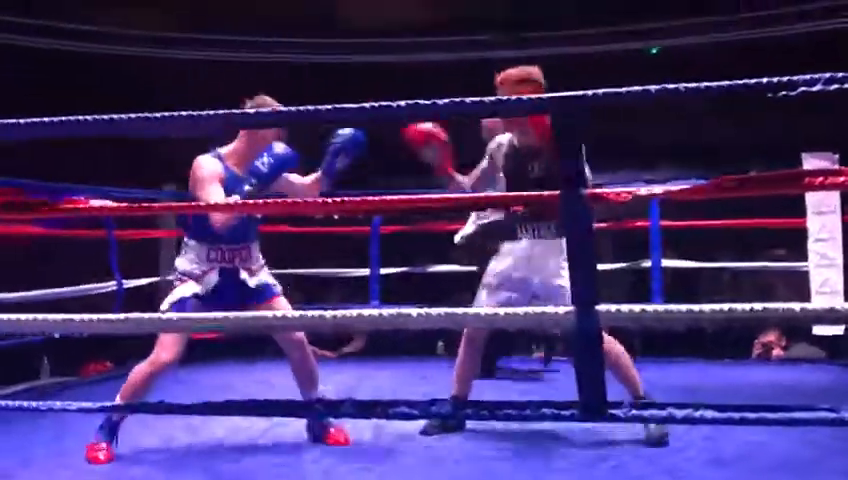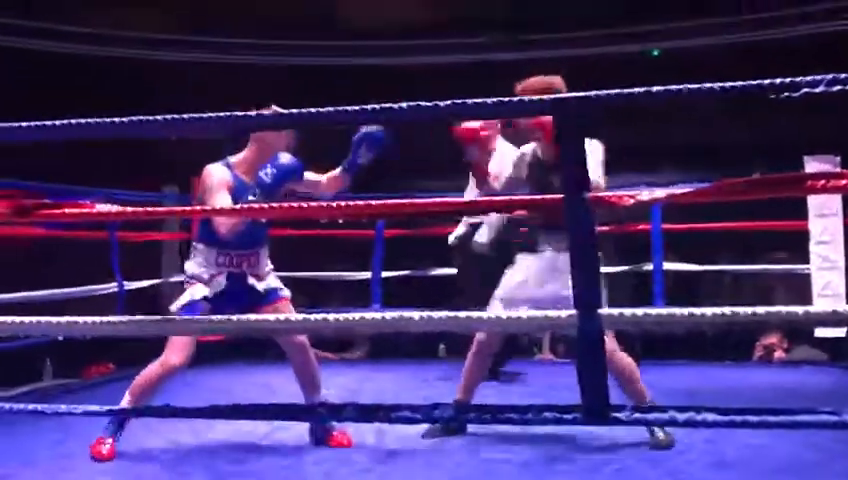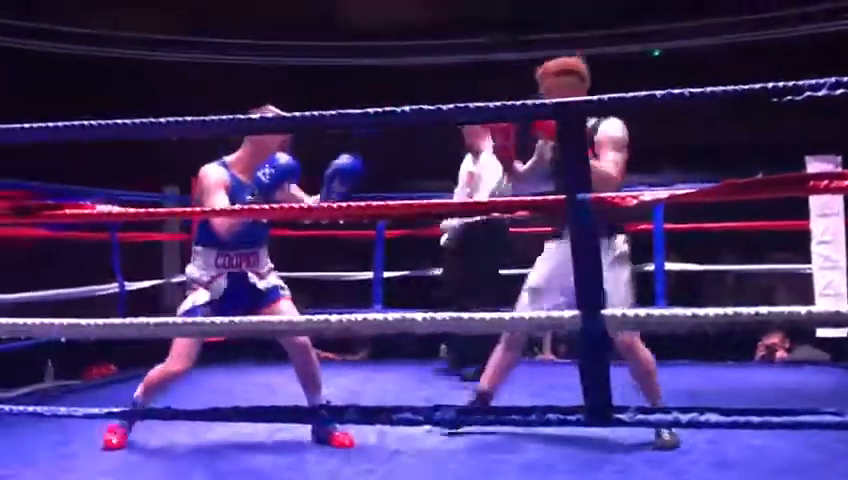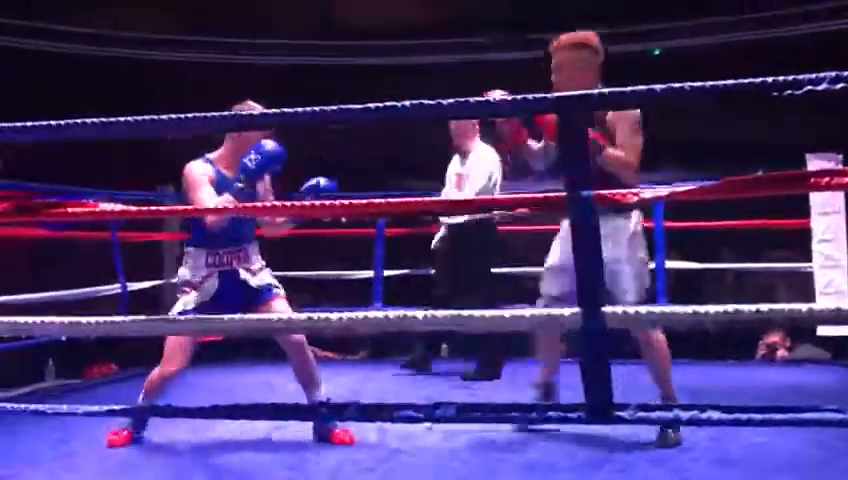
dt=0.1s
person 1, frame 1
right shoulder: (502, 146)
right elbow: (469, 191)
left wrist: (552, 143)
right wrist: (438, 161)
left hip: (557, 249)
right hip: (515, 249)
right knee: (474, 329)
right ankle: (455, 410)
person 1, frame 2
left shoulder: (587, 147)
right shoulder: (527, 156)
left elbow: (595, 194)
left hip: (575, 261)
right hip: (533, 261)
left knee: (603, 347)
right knee: (486, 338)
right ankle: (458, 414)
person 1, frame 3
left shoulder: (609, 130)
right shoulder: (551, 136)
left elbow: (610, 183)
right elbow: (522, 178)
right wrist: (504, 149)
left hip: (603, 248)
right hip: (561, 247)
left knee: (625, 339)
right knee: (517, 330)
right ankle: (480, 403)
person 1, frame 4
left shoulder: (621, 109)
left elbow: (628, 171)
right elbow: (538, 159)
left wrist: (584, 138)
left hip: (617, 226)
right hip: (577, 225)
left knee: (640, 323)
right knee: (550, 312)
right ankle: (547, 392)
person 2, frame 1
left shoulder: (264, 165)
right shoulder: (207, 166)
left elbow: (306, 192)
right elbow: (220, 220)
left wrist: (334, 162)
right wrist: (257, 185)
left hip: (247, 269)
right hip: (202, 272)
left knee: (297, 340)
right knee: (163, 357)
left ankle: (318, 420)
right ankle: (107, 428)
person 2, frame 2
left shoulder: (278, 173)
right shoulder: (216, 174)
left elbow: (326, 188)
right elbow: (226, 227)
left wrist: (356, 159)
right wrist: (262, 191)
left hip: (256, 274)
right hip: (211, 276)
left knee: (299, 344)
right knee: (173, 361)
left ankle: (320, 422)
right ankle: (115, 424)
person 2, frame 3
left shoulder: (273, 176)
right shoulder: (213, 175)
right elbow: (223, 228)
right wrist: (258, 193)
left hip: (257, 274)
right hip: (212, 278)
left knee: (301, 344)
right knee: (177, 365)
left ankle: (323, 424)
right ankle: (127, 416)
person 2, frame 4
left shoulder: (259, 171)
right shoulder: (196, 170)
right elbow: (213, 219)
right wrist: (244, 181)
left hip: (249, 270)
right hip: (204, 277)
left knee: (296, 340)
right knee: (173, 365)
left ankle: (323, 419)
right ankle: (135, 422)
person 3, frame 1
left shoulder: (515, 152)
right shoulder: (494, 154)
left elbow: (522, 196)
right wrist: (470, 225)
left hip: (507, 230)
right hip: (489, 229)
left knee: (495, 295)
right knee: (495, 294)
left ankle: (485, 360)
right ankle: (545, 341)
person 3, frame 2
left shoulder: (508, 155)
right shoulder: (479, 158)
left wrist: (487, 231)
right wrist: (461, 229)
left hip: (495, 233)
right hip: (476, 231)
left knee: (485, 296)
right knee: (472, 294)
left ankle: (492, 362)
person 3, frame 3
left shoulder: (495, 157)
right shoulder: (469, 158)
left elbow: (486, 196)
left wrist: (455, 221)
right wrist: (451, 230)
left hip: (486, 231)
right hip: (465, 231)
left knee: (481, 296)
right knee: (455, 292)
left ankle: (484, 362)
right ankle: (458, 356)
person 3, frame 4
left shoulder: (486, 157)
right shoulder: (456, 160)
left elbow: (473, 193)
right wrist: (443, 230)
left hip: (477, 232)
right hip: (456, 232)
left knee: (477, 297)
right knee: (445, 295)
left ankle: (491, 361)
right ankle: (424, 353)
